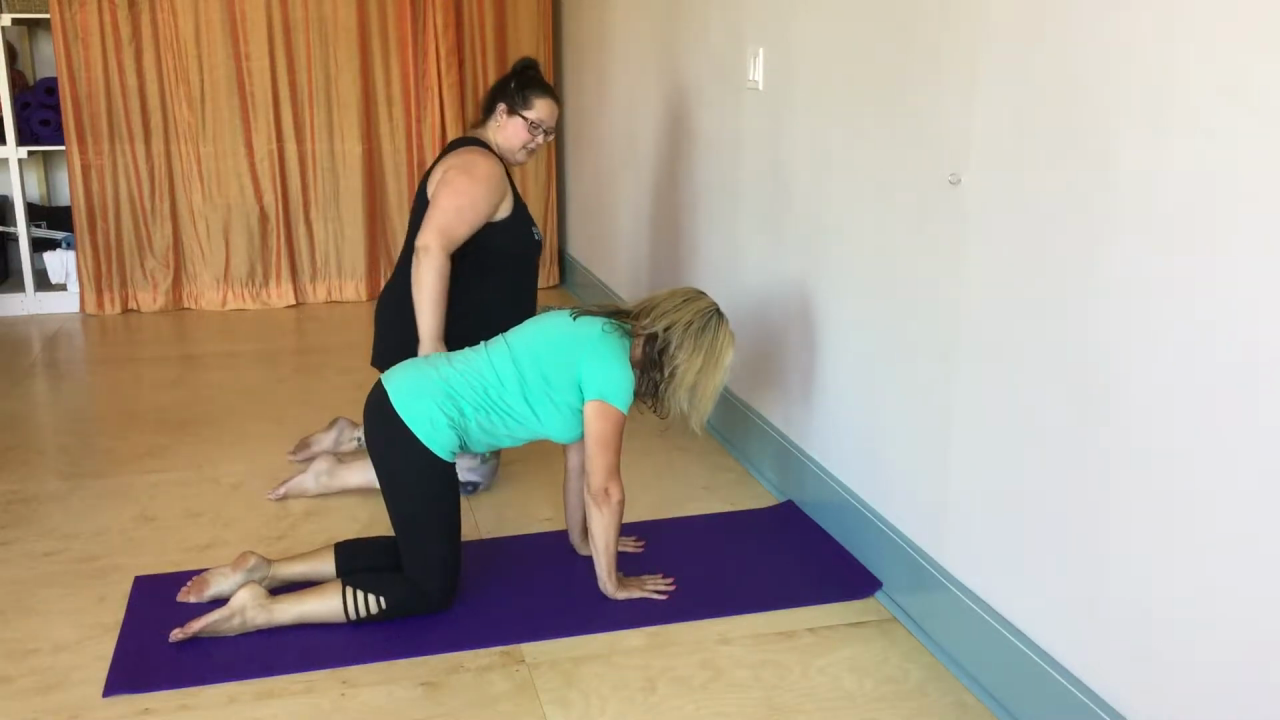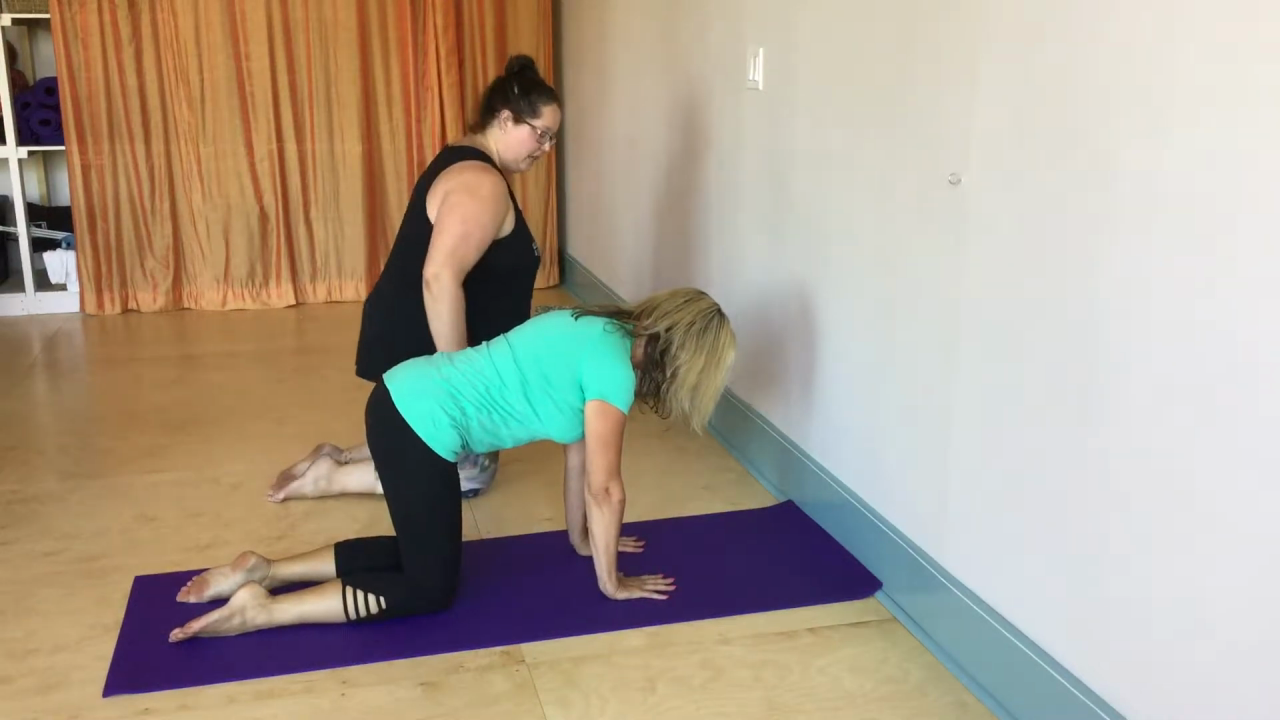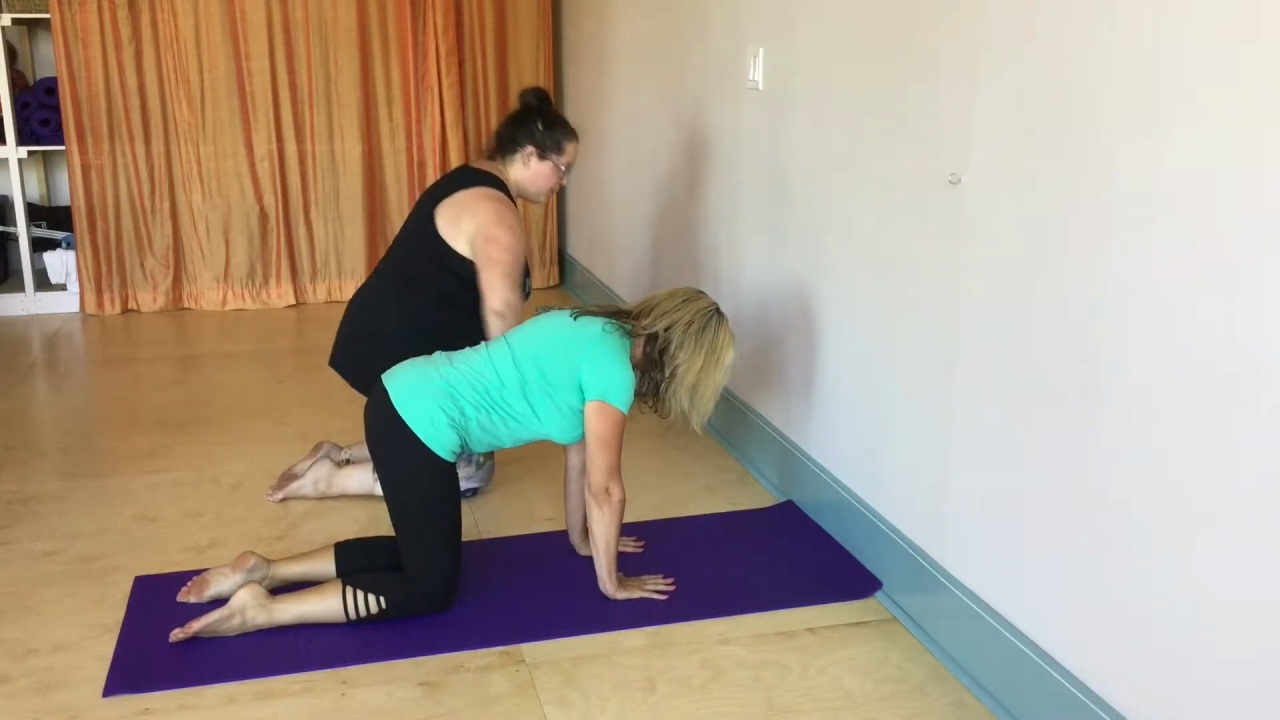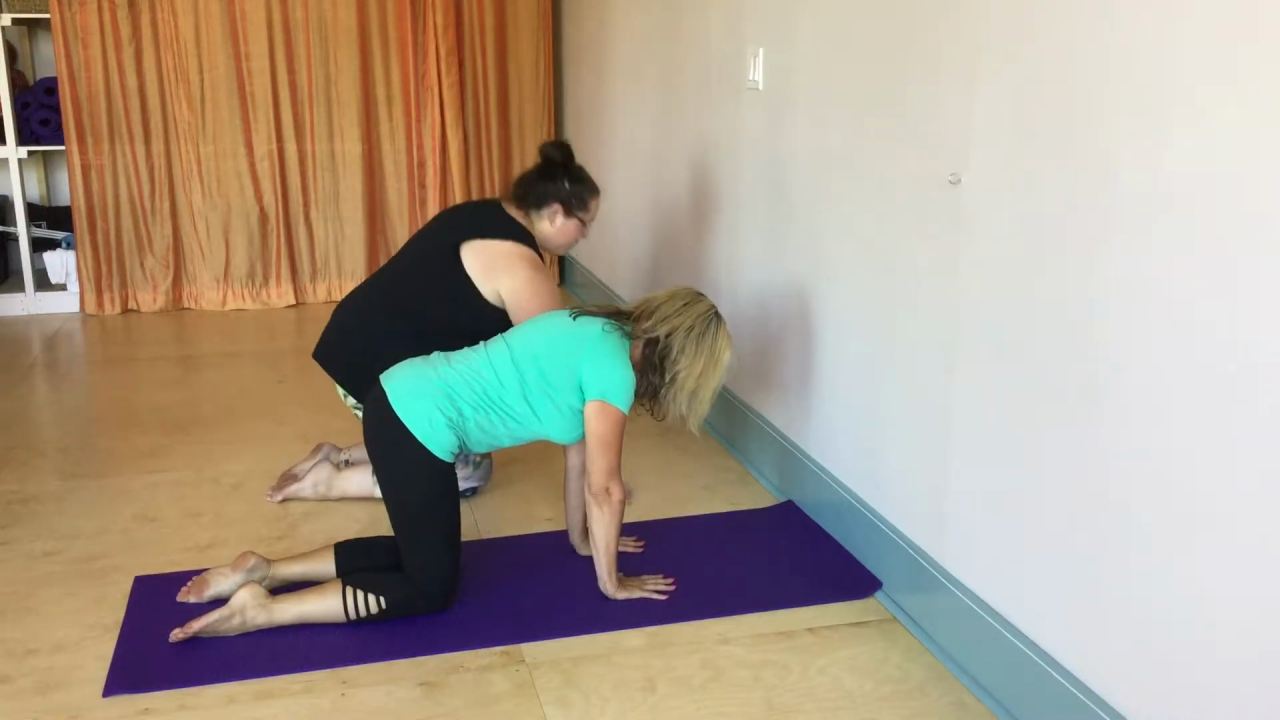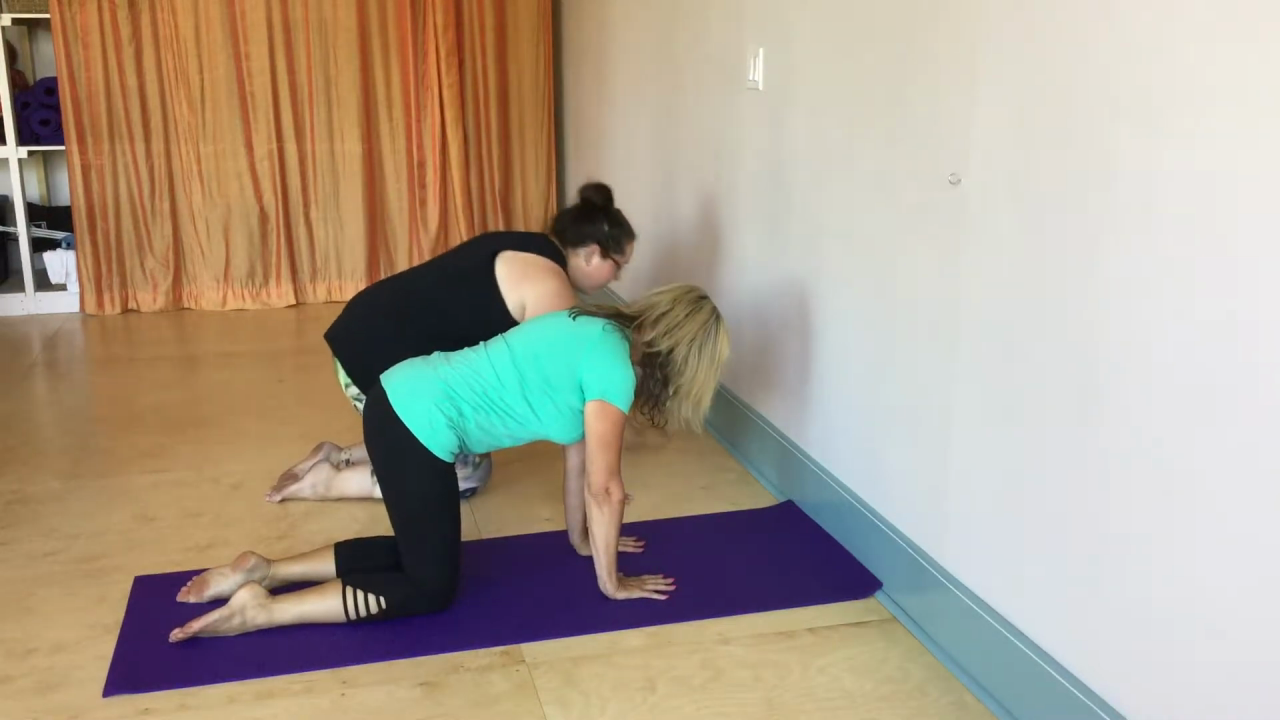
dt=0.4s
person 1, frame 1
left shoulder: (599, 335)
right shoulder: (613, 367)
left elbow: (579, 454)
right elbow: (604, 487)
left wrist: (581, 538)
right wrist: (611, 581)
left hip: (403, 400)
right hip: (417, 423)
left knee: (420, 552)
right knee: (431, 588)
left ankle: (262, 570)
right ankle: (259, 610)
person 1, frame 2
left shoulder: (602, 335)
right shoulder: (614, 366)
left elbow: (578, 451)
right elbow: (604, 487)
left wrist: (581, 538)
right wrist: (611, 581)
left hip: (406, 400)
right hip: (420, 423)
left knee: (421, 552)
right knee: (431, 588)
left ankle: (263, 570)
right ankle: (260, 609)
person 1, frame 3
left shoulder: (601, 335)
right shoulder: (614, 367)
left elbow: (579, 450)
right elbow: (604, 487)
left wrist: (581, 538)
right wrist: (611, 581)
left hip: (404, 400)
right hip: (419, 423)
left knee: (421, 552)
right knee: (431, 588)
left ankle: (262, 570)
right ankle: (259, 610)
person 1, frame 4
left shoulder: (598, 335)
right shoulder: (614, 367)
left elbow: (577, 450)
right elbow: (603, 486)
left wrist: (581, 538)
right wrist: (611, 581)
left hip: (403, 400)
right hip: (417, 424)
left knee: (420, 552)
right knee: (432, 588)
left ankle: (262, 570)
right ankle: (259, 609)
person 1, frame 5
left shoulder: (599, 335)
right shoulder: (614, 367)
left elbow: (578, 453)
right elbow: (605, 487)
left wrist: (581, 538)
right wrist: (611, 581)
left hip: (402, 401)
right hip: (418, 423)
left knee: (420, 552)
right knee: (432, 588)
left ankle: (261, 571)
right ankle: (259, 611)
person 2, frame 1
left shoulder: (478, 161)
right shoulder: (479, 168)
right elbow: (429, 249)
right wrist: (431, 347)
left hip: (461, 342)
right hip: (442, 344)
right knee: (471, 468)
left ankle: (350, 435)
right ankle: (330, 474)
person 2, frame 2
left shoulder: (464, 161)
right shoulder: (481, 184)
right elbow: (440, 278)
left hip: (410, 341)
right hip: (421, 352)
right knee: (471, 473)
left ankle: (337, 457)
person 2, frame 3
left shoulder: (472, 179)
right shoulder: (494, 212)
right elbow: (501, 309)
left hip: (390, 343)
right hip: (401, 357)
right knee: (468, 472)
left ankle: (336, 456)
person 2, frame 4
left shoulder: (487, 216)
right shoulder: (520, 267)
left hip: (360, 344)
right hip: (381, 369)
right knee: (469, 473)
left ankle: (336, 457)
right ankle: (329, 481)
person 2, frame 5
left shoulder: (528, 255)
right shoulder: (549, 284)
left hip: (373, 341)
right hip: (384, 364)
right knee: (467, 474)
left ankle: (332, 457)
right ankle: (326, 478)
